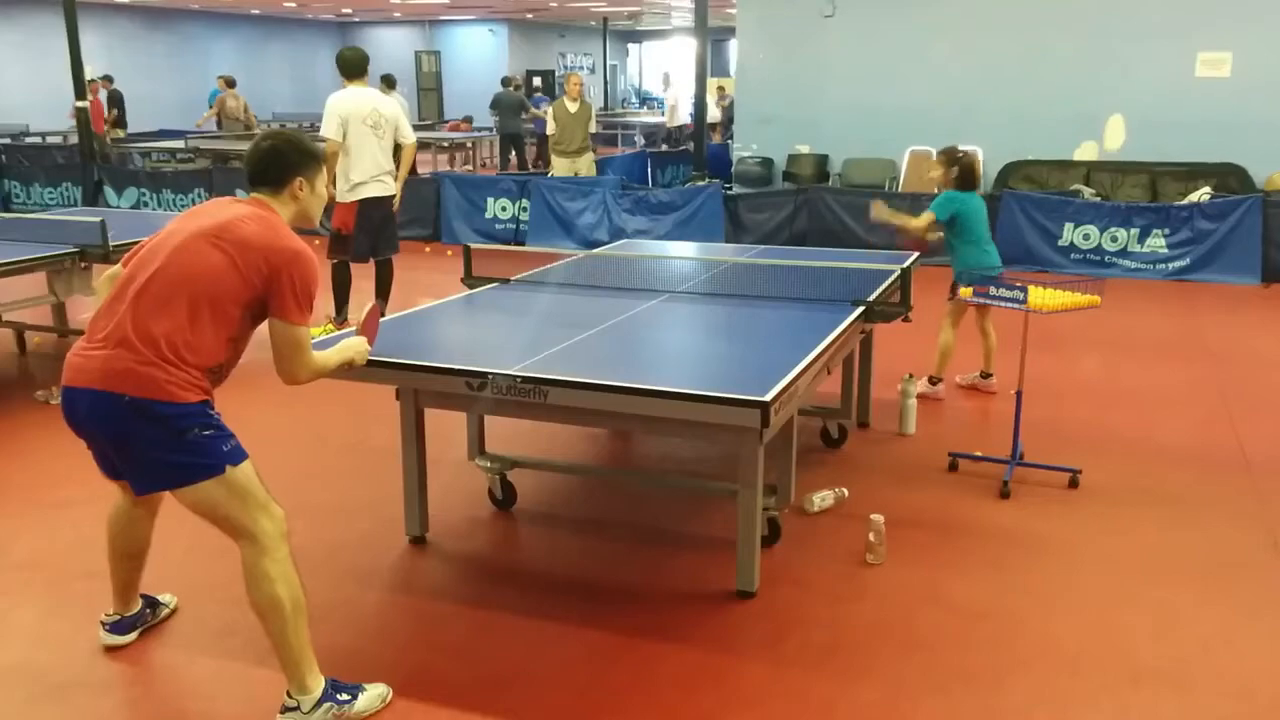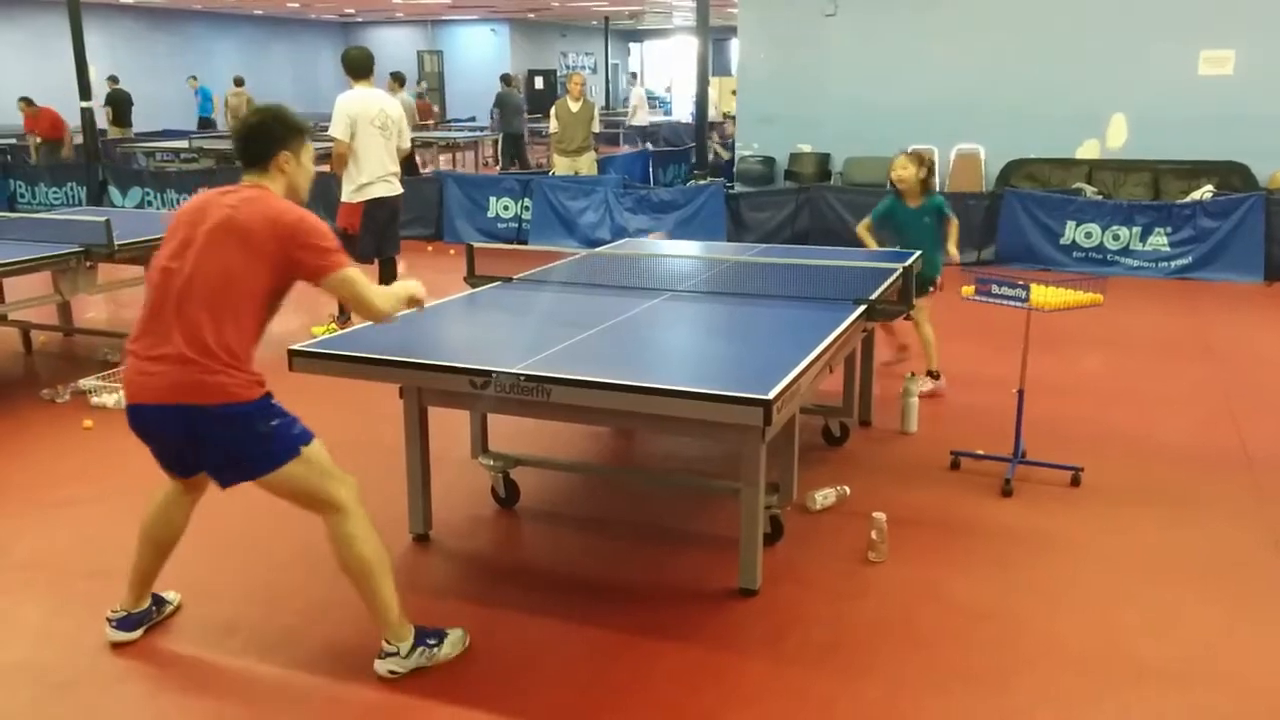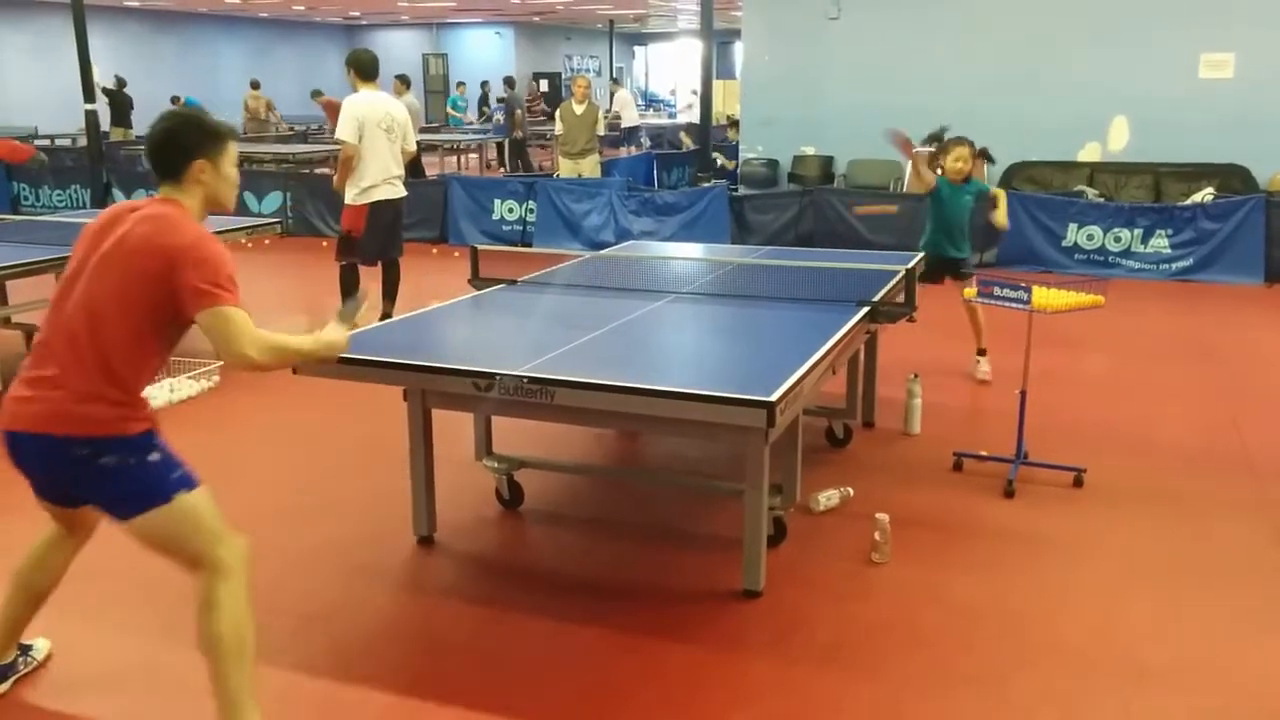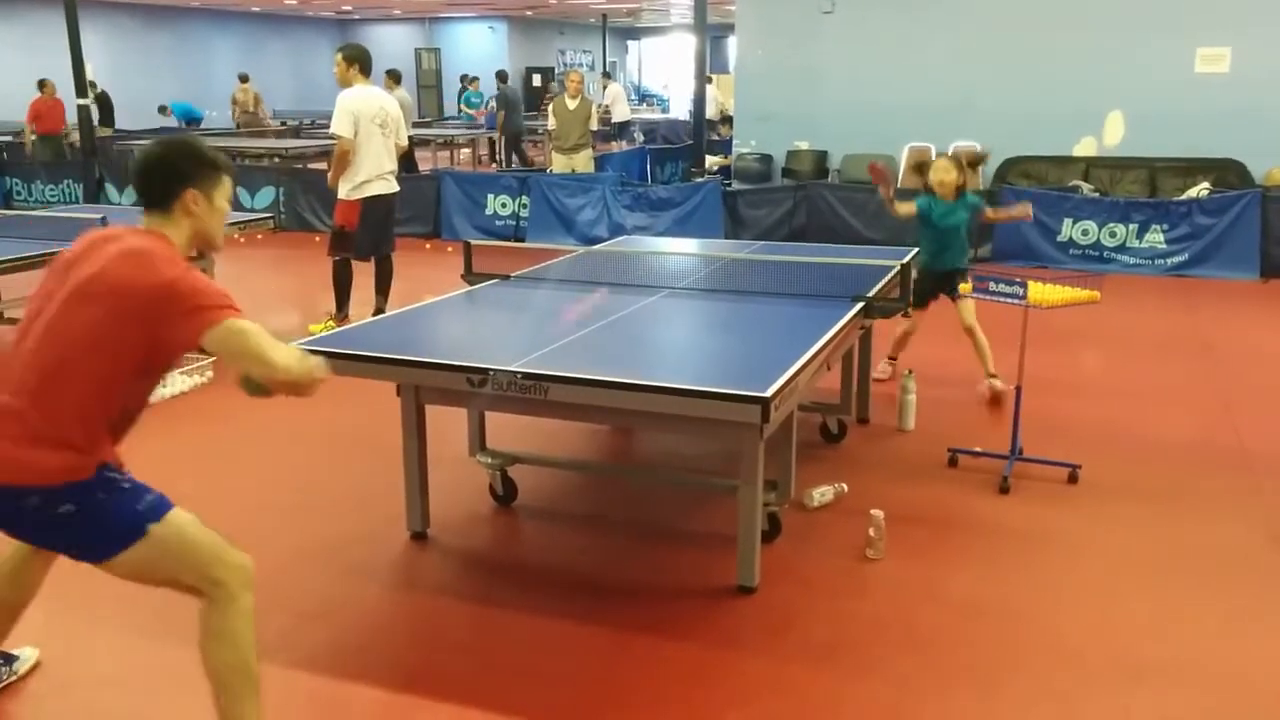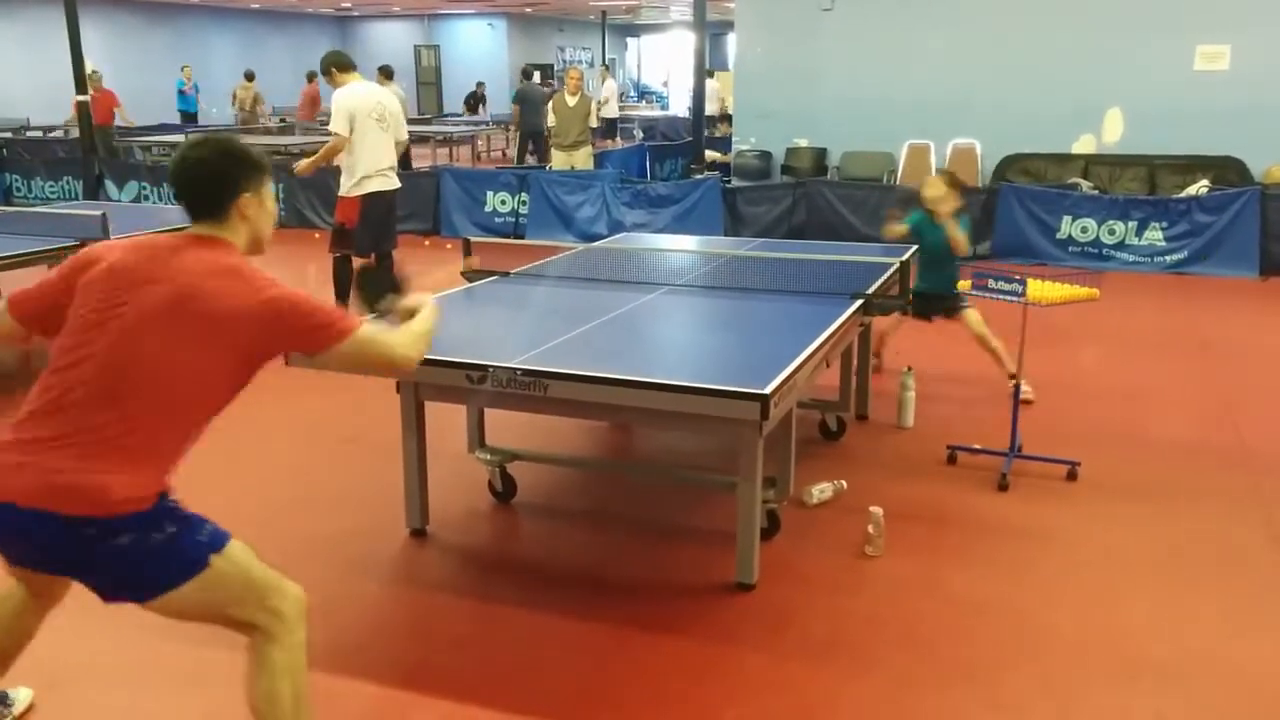
dt=1s
person 1, frame 1
left shoulder: (202, 214)
right shoulder: (289, 252)
left elbow: (110, 283)
right elbow: (295, 370)
right wrist: (348, 350)
left hip: (81, 383)
right hip: (153, 398)
left knee: (139, 490)
right knee: (264, 531)
left ankle: (124, 613)
person 1, frame 2
left shoulder: (194, 208)
right shoulder: (292, 222)
right elbow: (374, 307)
right wrist: (407, 289)
left hip: (143, 391)
right hip: (216, 397)
left knee: (188, 484)
right knee: (340, 501)
left ankle: (131, 609)
right ankle: (401, 643)
person 1, frame 3
left shoulder: (114, 220)
right shoulder: (192, 243)
right elbow: (246, 353)
right wrist: (323, 341)
right hip: (96, 432)
left knee: (73, 526)
right knee: (226, 558)
person 1, frame 4
left shoulder: (92, 246)
right shoulder: (174, 281)
right elbow: (281, 368)
right wrist: (308, 366)
right hip: (53, 475)
right knee: (230, 580)
person 1, frame 5
left shoulder: (104, 258)
right shoulder: (265, 299)
right elbow: (401, 355)
right wrist: (425, 312)
right hip: (105, 508)
right knee: (281, 615)
person 2, frame 1
left shoulder: (338, 101)
right shoulder: (388, 102)
left elbow: (332, 150)
right elbow: (410, 144)
left wrist: (329, 183)
right wrist: (398, 183)
left hip: (354, 192)
right hip: (385, 191)
left knee: (340, 258)
right knee: (383, 256)
left ankle: (340, 321)
right ankle: (380, 316)
person 2, frame 2
left shoulder: (347, 101)
right shoulder: (392, 102)
left elbow: (341, 150)
right elbow: (404, 148)
left wrist: (337, 170)
left hip: (360, 192)
right hip: (390, 189)
right knee: (387, 256)
left ankle: (343, 320)
person 2, frame 3
left shoulder: (354, 103)
right shoulder: (397, 105)
left elbow: (349, 152)
right elbow: (410, 150)
left wrist: (340, 179)
left hip: (364, 195)
right hip: (394, 192)
left knee: (348, 259)
right knee: (390, 258)
right ankle: (387, 316)
person 2, frame 4
left shoulder: (348, 98)
right shoulder: (389, 100)
left elbow: (345, 147)
right elbow: (401, 145)
left wrist: (334, 175)
left hip: (357, 190)
right hip: (386, 188)
left knee: (341, 255)
right knee: (382, 254)
left ankle: (341, 318)
right ankle: (380, 312)
person 2, frame 5
left shoulder: (343, 96)
right shoulder: (387, 96)
left elbow: (339, 143)
right elbow: (402, 142)
left wrist: (312, 164)
left hip: (357, 187)
right hip: (387, 184)
left knee: (342, 251)
right knee: (383, 250)
person 3, frame 1
left shoulder: (948, 198)
right shoulder: (976, 198)
left elbow: (917, 225)
left wrist: (887, 214)
right wrist: (943, 235)
left hip: (971, 271)
right hip: (993, 267)
left knee: (949, 324)
right knee: (984, 322)
left ankle: (934, 382)
right ankle: (987, 377)
person 3, frame 2
left shoulder: (935, 202)
right shoulder: (890, 204)
left elbow: (952, 221)
right elbow: (861, 228)
left wrist: (951, 246)
right wrist: (876, 251)
left hip: (927, 271)
left knee: (919, 320)
left ankle: (934, 377)
right ankle: (900, 347)
person 3, frame 3
left shoulder: (972, 186)
right shoulder: (936, 183)
left elbow: (1000, 193)
right elbow: (923, 178)
left wrist: (1001, 213)
right wrist: (915, 160)
left hip: (960, 255)
right hip: (933, 253)
left knee: (973, 305)
left ankle: (981, 356)
person 3, frame 4
left shoulder: (969, 202)
right shoulder: (926, 204)
left elbow: (991, 216)
right elbow: (902, 210)
left wrist: (1017, 213)
right wrist: (889, 198)
left hip: (956, 272)
right hip: (928, 272)
left knee: (970, 324)
right knee: (910, 325)
left ankle: (993, 379)
right ankle: (890, 361)
person 3, frame 5
left shoulder: (958, 220)
right shoulder: (919, 218)
left elbow: (962, 251)
right elbow: (891, 235)
left wrist: (946, 219)
right wrist: (892, 223)
left hip: (951, 290)
right hip: (923, 289)
left knee: (980, 332)
right knee: (882, 329)
left ankle: (1015, 379)
right ankle: (875, 357)
